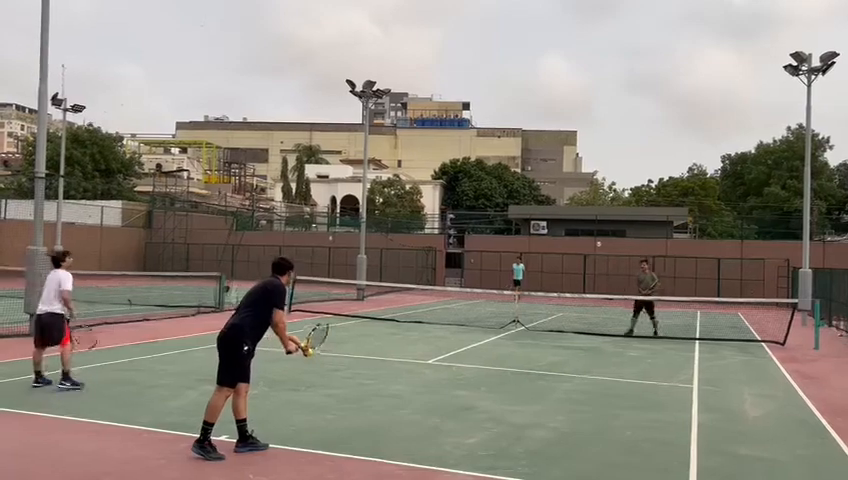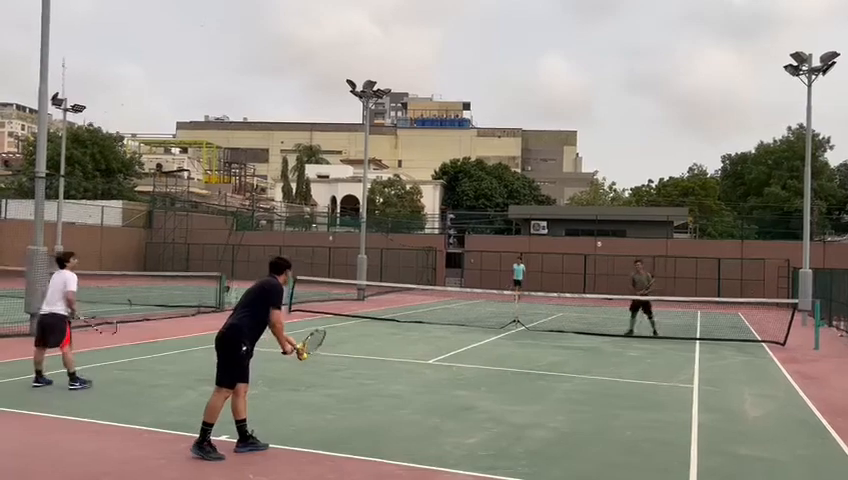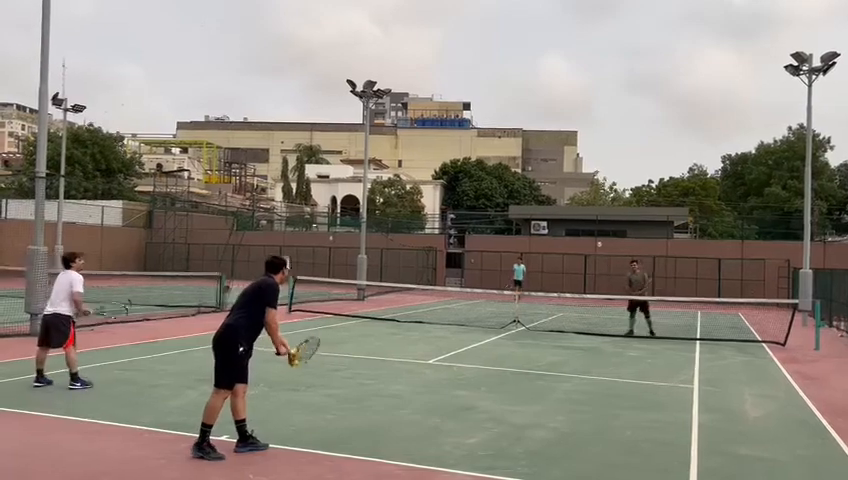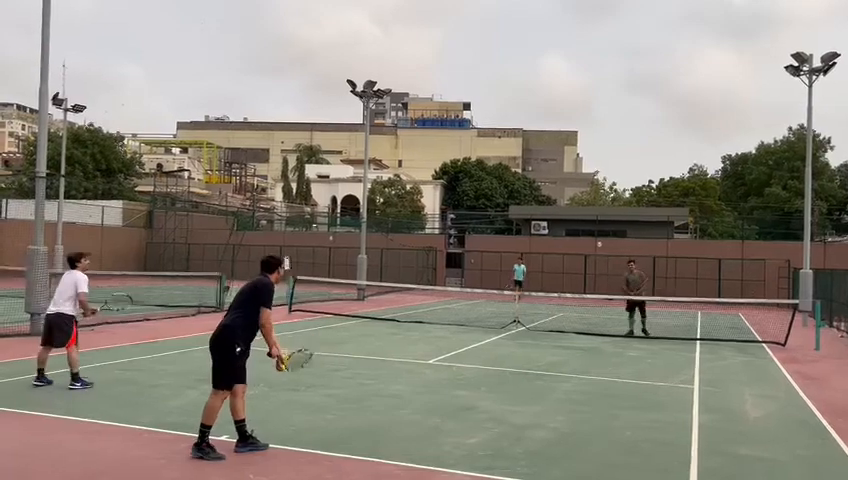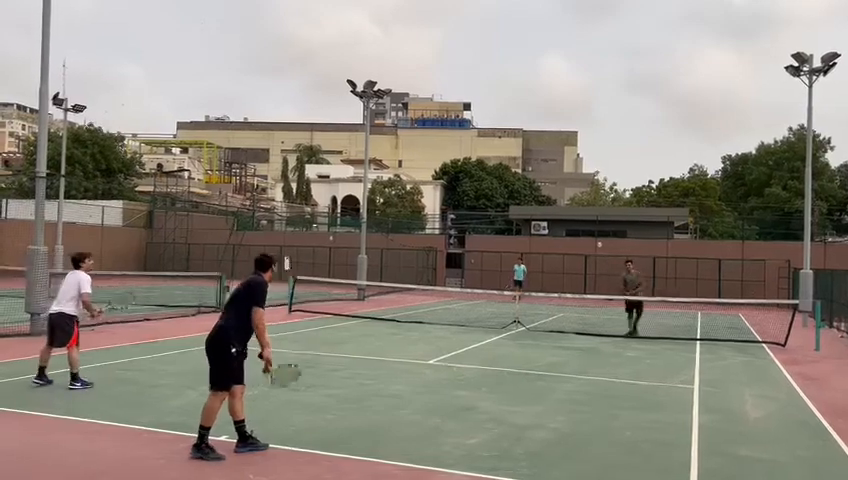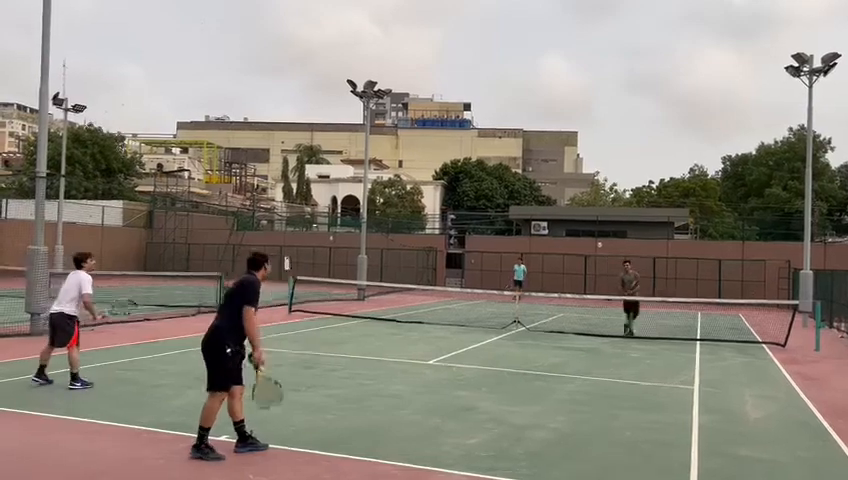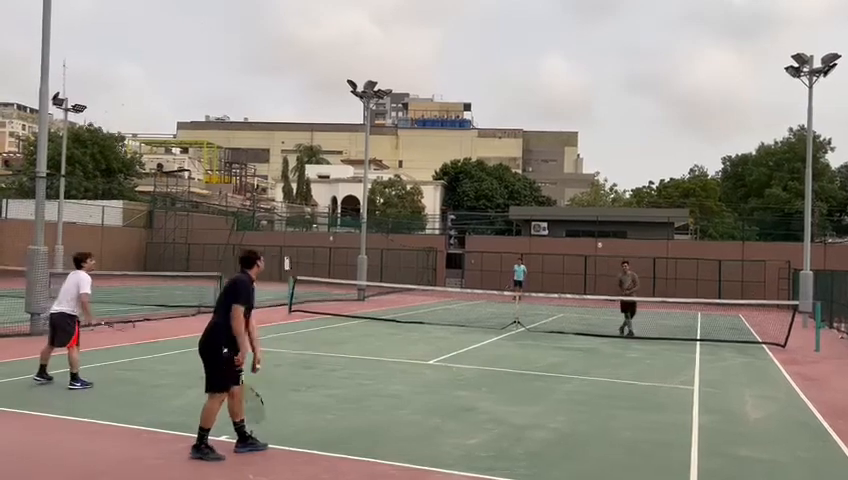
dt=0.1s
person 1, frame 1
left shoulder: (267, 286)
right shoulder: (278, 287)
left elbow: (274, 324)
right elbow: (278, 323)
left wrist: (296, 341)
right wrist: (287, 345)
left hip: (237, 340)
right hip: (237, 340)
left knee: (241, 389)
right knee: (224, 390)
left ankle: (244, 439)
right ankle: (203, 441)
person 1, frame 2
left shoulder: (265, 285)
right shoulder: (275, 286)
left elbow: (271, 323)
right elbow: (275, 322)
left wrist: (292, 342)
right wrist: (284, 345)
left hip: (238, 342)
right hip: (235, 341)
left knee: (240, 390)
right knee: (223, 391)
left ankle: (244, 439)
right ankle: (202, 442)
person 1, frame 3
left shoulder: (261, 285)
right shoulder: (271, 286)
left elbow: (266, 323)
right elbow: (270, 322)
left wrist: (284, 343)
right wrist: (278, 346)
left hip: (235, 343)
right hip: (232, 342)
left knee: (239, 390)
right knee: (221, 392)
left ankle: (244, 439)
right ankle: (202, 443)
person 1, frame 4
left shoulder: (258, 284)
right shoulder: (266, 285)
left elbow: (260, 324)
right elbow: (265, 322)
left wrist: (277, 347)
right wrist: (273, 348)
left hip: (234, 344)
right hip: (229, 342)
left knee: (238, 390)
right knee: (220, 392)
left ankle: (244, 439)
right ankle: (201, 444)
person 1, frame 5
left shoulder: (252, 283)
right shoulder: (259, 284)
left elbow: (253, 324)
right elbow: (257, 322)
left wrist: (266, 348)
right wrist: (265, 349)
left hip: (231, 345)
right hip: (225, 343)
left knee: (237, 391)
right knee: (219, 393)
left ankle: (244, 439)
right ankle: (200, 445)
person 1, frame 6
left shoulder: (248, 283)
right shoulder: (249, 283)
left elbow: (251, 323)
right elbow: (248, 319)
left wrist: (258, 351)
right wrist: (257, 350)
left hip: (229, 346)
right hip: (221, 344)
left knee: (236, 391)
right knee: (218, 394)
left ankle: (243, 439)
right ankle: (200, 445)
person 1, frame 7
left shoulder: (245, 283)
right shoulder: (242, 282)
left elbow: (249, 321)
right elbow: (236, 317)
left wrist: (256, 351)
right wrist: (244, 349)
left hip: (228, 347)
right hip: (218, 345)
left knee: (236, 391)
right knee: (217, 395)
left ankle: (243, 439)
right ankle: (200, 445)
person 2, frame 1
left shoulder: (52, 274)
right shoulder: (65, 275)
right elbow: (65, 296)
right wrist: (71, 310)
left hip: (41, 313)
right hip: (55, 315)
left knee: (39, 347)
right knee: (66, 346)
left ankle: (38, 378)
right ankle: (66, 379)
person 2, frame 2
left shoulder: (56, 275)
right shoulder: (71, 276)
right elbow: (70, 297)
left wrist: (69, 310)
right wrist: (73, 311)
left hip: (44, 313)
right hip: (58, 315)
left knee: (40, 347)
right knee: (66, 347)
left ankle: (39, 378)
right ankle: (74, 380)
person 2, frame 3
left shoulder: (62, 275)
right shoulder: (76, 277)
right elbow: (76, 298)
left wrist: (79, 309)
right wrist: (80, 310)
left hip: (48, 314)
right hip: (62, 316)
left knee: (43, 347)
right knee: (70, 347)
left ankle: (39, 377)
right ankle: (75, 380)
person 2, frame 4
left shoulder: (67, 274)
right shoulder: (81, 277)
right elbow: (82, 298)
left wrist: (86, 309)
right wrist: (87, 311)
left hip: (51, 313)
right hip: (65, 315)
left knee: (46, 346)
right knee: (72, 347)
left ankle: (40, 377)
right ankle: (75, 380)
person 2, frame 5
left shoulder: (71, 274)
right shoulder: (84, 277)
right elbow: (85, 299)
left wrist: (91, 310)
right wrist: (93, 312)
left hip: (54, 312)
right hip: (66, 315)
left knee: (49, 345)
right knee: (73, 347)
left ankle: (40, 375)
right ankle: (75, 380)
person 2, frame 6
left shoulder: (72, 274)
right shoulder: (86, 278)
right elbow: (86, 300)
left wrist: (91, 312)
right wrist: (94, 315)
left hip: (54, 312)
right hip: (67, 315)
left knee: (50, 345)
right knee: (73, 347)
left ankle: (40, 374)
right ankle: (75, 380)
person 2, frame 7
left shoulder: (72, 274)
right shoulder: (85, 277)
right elbow: (84, 300)
left wrist: (86, 312)
right wrist: (89, 317)
left hip: (55, 312)
right hip: (67, 315)
left knee: (50, 344)
right knee: (73, 347)
left ankle: (41, 373)
right ankle: (75, 380)
